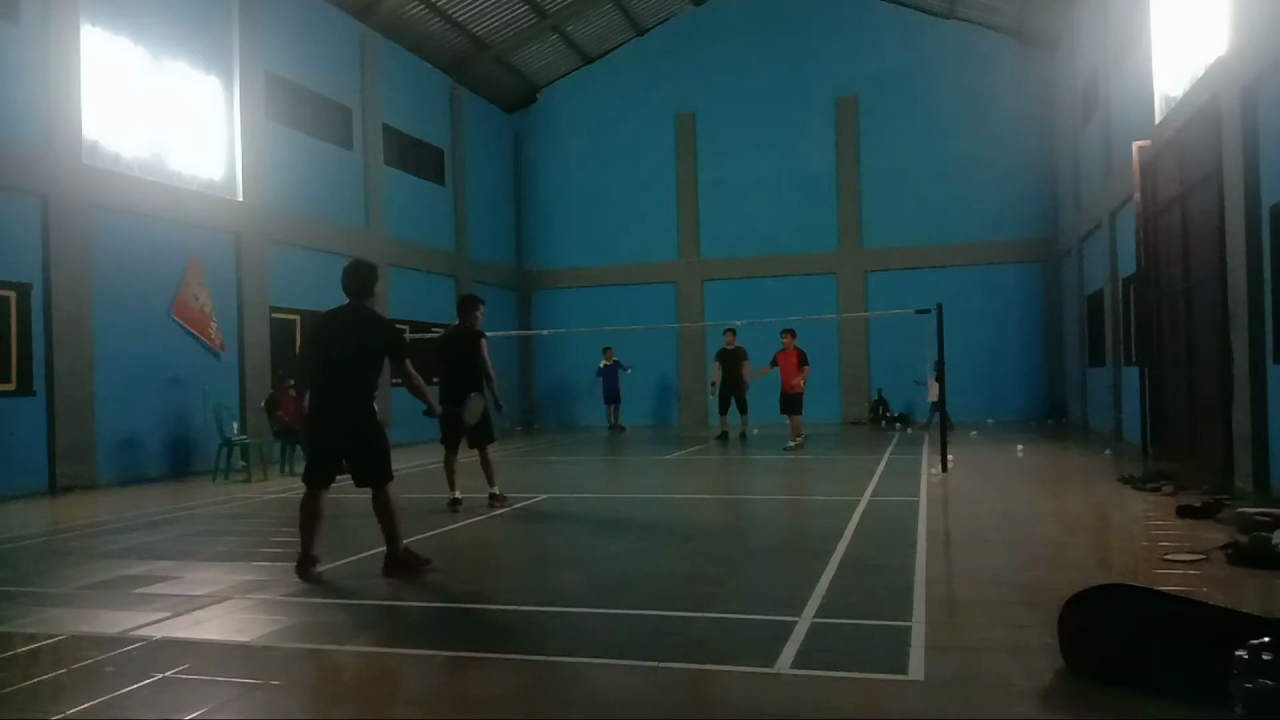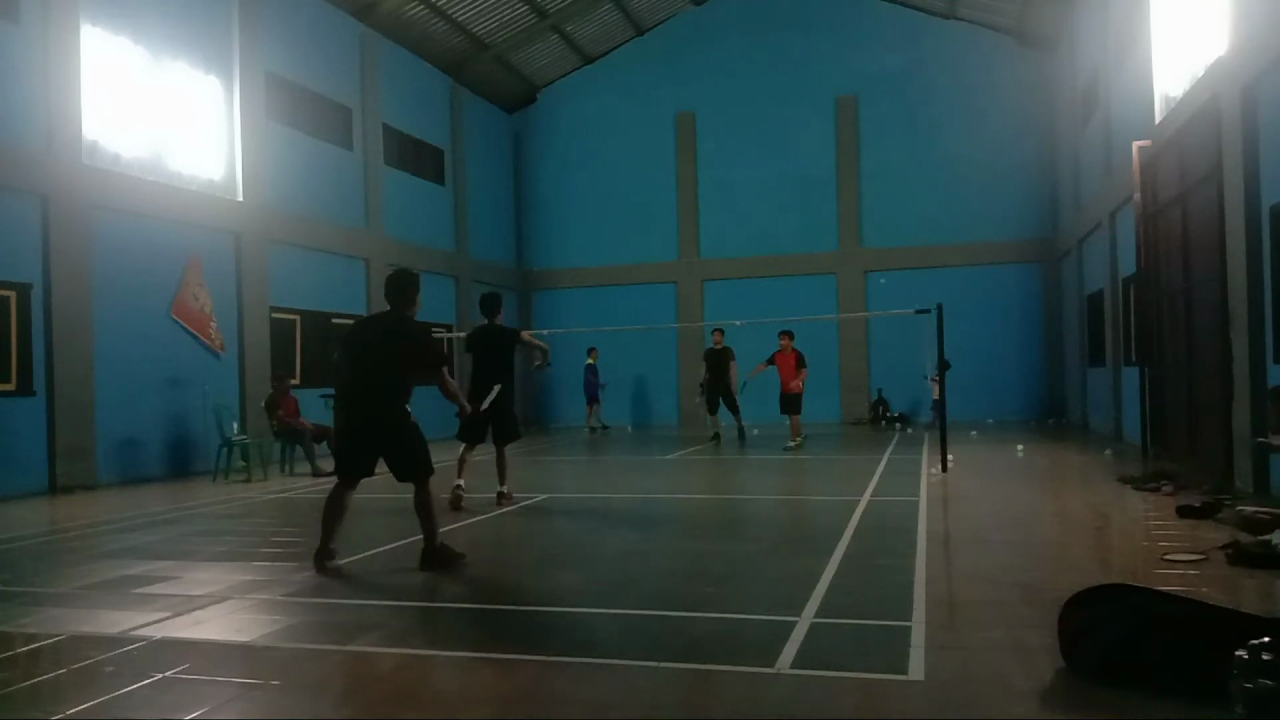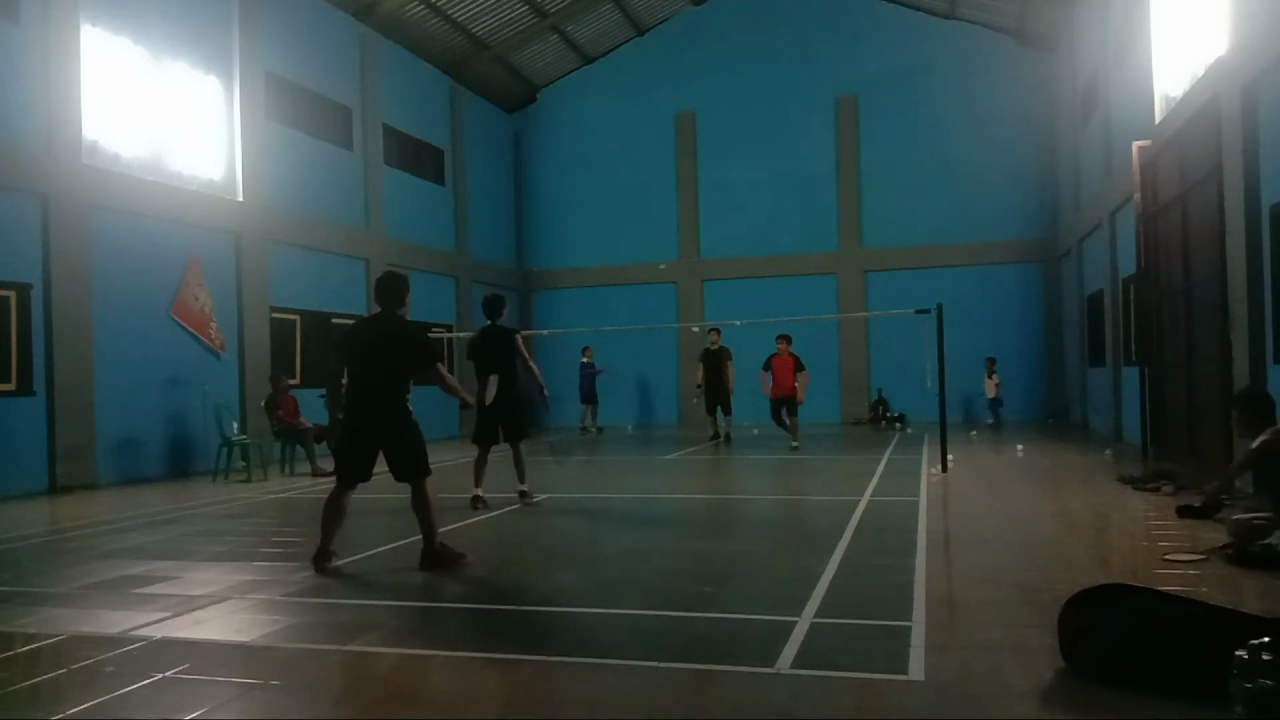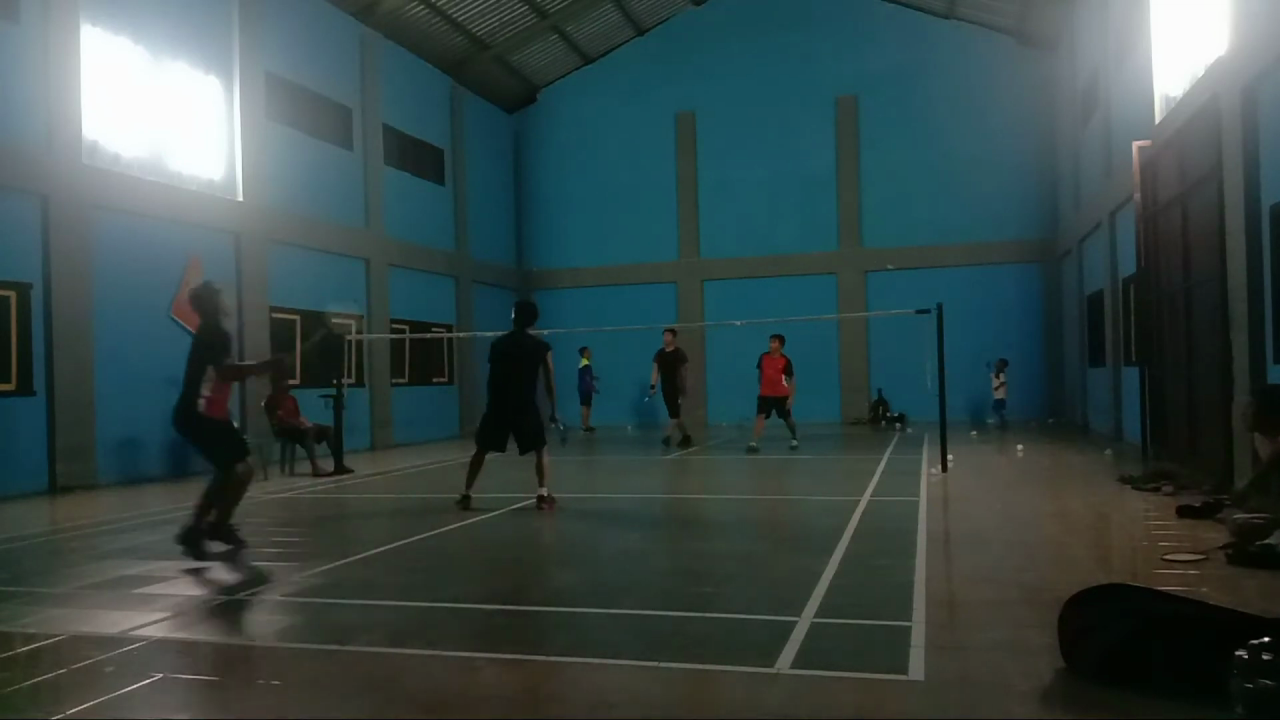
dt=1s
person 1, frame 1
left shoulder: (324, 322)
right shoulder: (382, 327)
left elbow: (306, 369)
right elbow: (409, 376)
left wrist: (302, 405)
right wrist: (431, 404)
left hip: (322, 414)
right hip: (359, 415)
left knee: (315, 487)
right knee: (380, 485)
left ankle: (306, 559)
right ankle: (396, 555)
person 1, frame 2
left shoulder: (361, 327)
right shoulder: (418, 334)
left elbow: (341, 373)
right elbow: (444, 383)
left wrist: (342, 410)
right wrist: (464, 406)
left hip: (356, 414)
right hip: (392, 415)
left knee: (346, 483)
right knee: (421, 481)
left ankle: (324, 550)
right ankle: (433, 550)
person 1, frame 3
left shoulder: (354, 331)
right shoulder: (412, 334)
left elbow: (335, 377)
right elbow: (443, 379)
left wrist: (335, 414)
right wrist: (465, 398)
left hip: (356, 418)
right hip: (395, 417)
left knee: (343, 486)
right knee: (418, 482)
left ankle: (323, 551)
right ankle: (432, 549)
person 1, frame 4
left shoulder: (210, 334)
right shoulder: (214, 334)
right elbow: (227, 371)
right wrist: (267, 365)
left hip: (209, 415)
right hip: (198, 416)
left knee: (241, 470)
right knee: (237, 471)
left ankle: (219, 525)
right ankle: (195, 530)
person 2, frame 1
left shoulder: (444, 338)
right shoulder: (476, 337)
left elbow: (442, 369)
right elbow: (487, 370)
right wrist: (496, 397)
left hip: (449, 401)
left knee: (451, 449)
right knee: (483, 448)
left ankle: (454, 496)
right ankle: (494, 493)
person 2, frame 2
left shoulder: (473, 336)
right shoulder: (512, 334)
right elbow: (544, 347)
right wrist: (544, 361)
left hip: (478, 396)
right hip: (502, 397)
left knee: (469, 443)
right knee: (501, 446)
left ankle: (459, 483)
right ankle: (503, 491)
person 2, frame 3
left shoulder: (476, 339)
right shoulder: (510, 334)
right elbow: (527, 362)
right wrist: (542, 387)
left hip: (487, 398)
right hip: (510, 397)
left knee: (484, 448)
right knee: (516, 445)
left ankle: (477, 494)
right ankle: (523, 490)
person 2, frame 4
left shoulder: (497, 344)
right shoulder: (542, 347)
left elbow: (492, 377)
right elbow: (550, 383)
right wrist: (553, 410)
left hip: (497, 405)
right hip: (525, 407)
left knee: (481, 450)
right knee: (540, 449)
left ankle: (466, 494)
right ankle: (543, 495)
